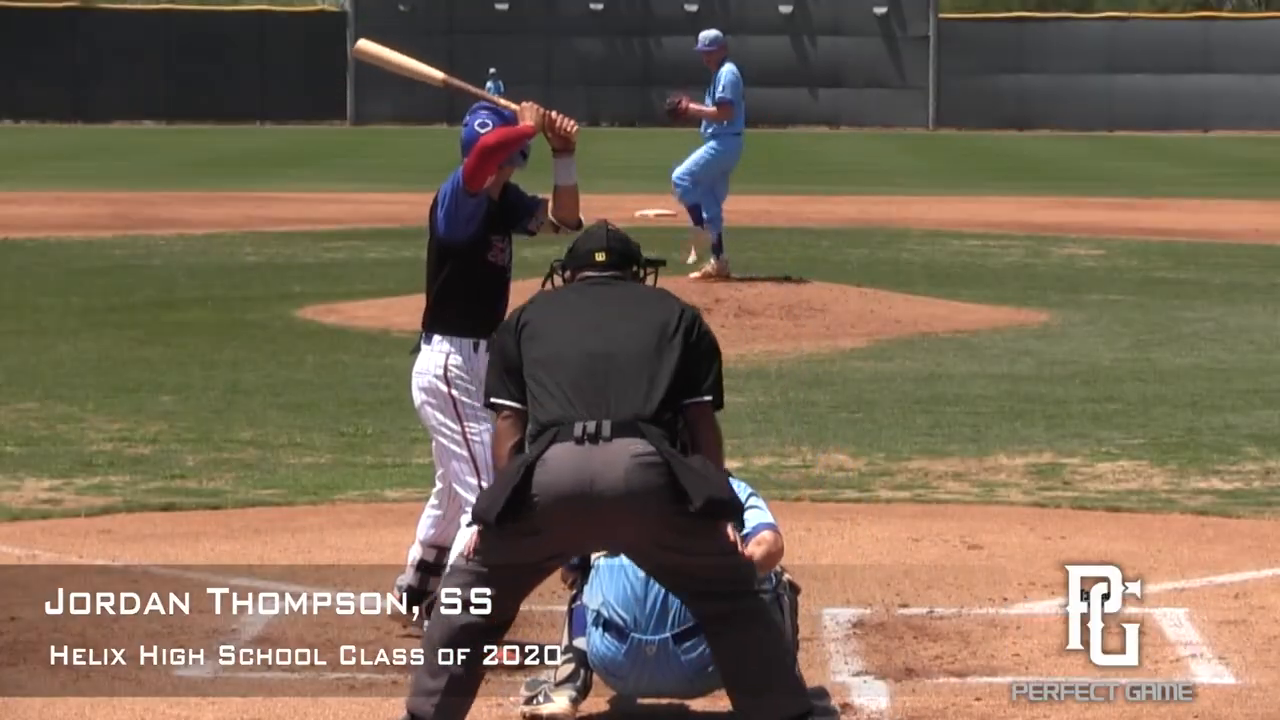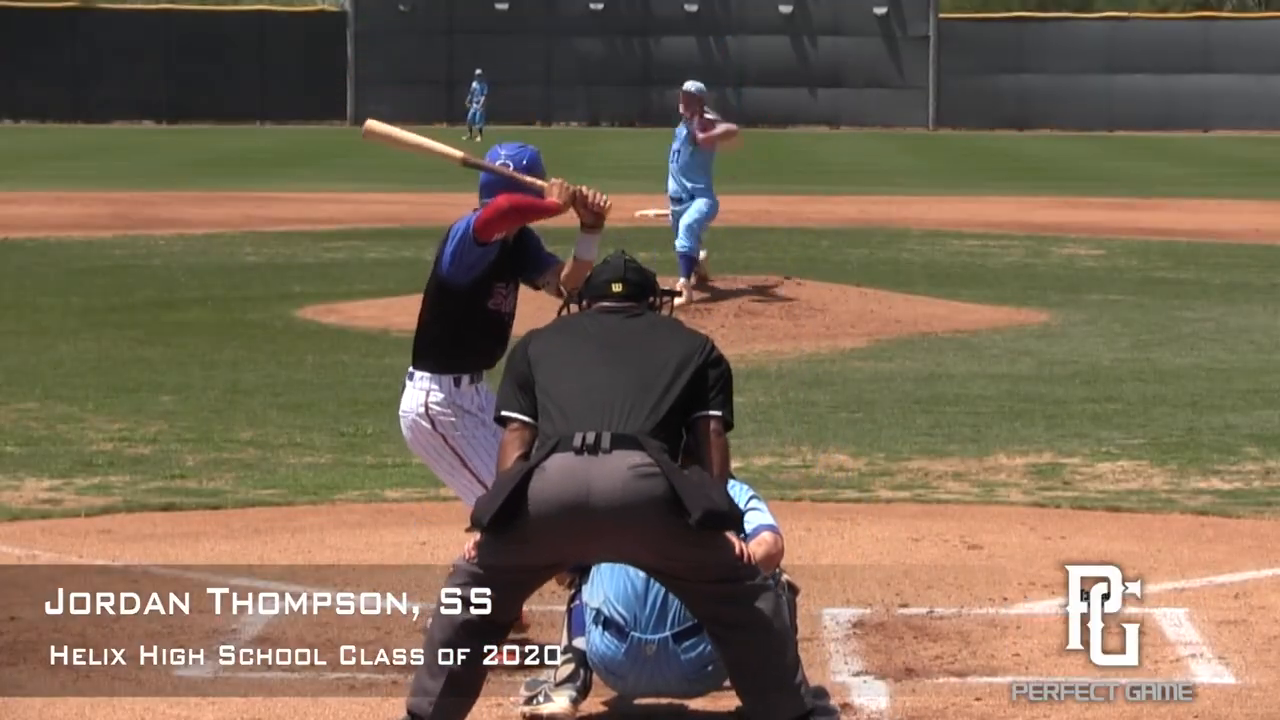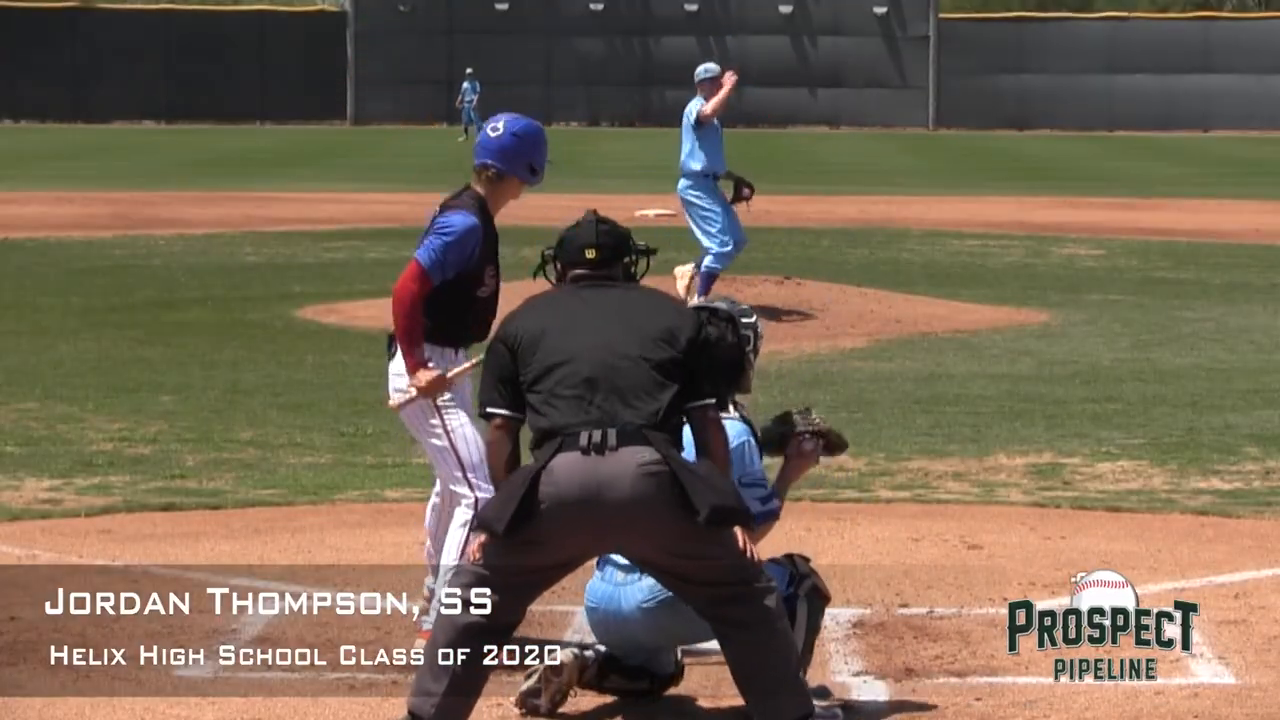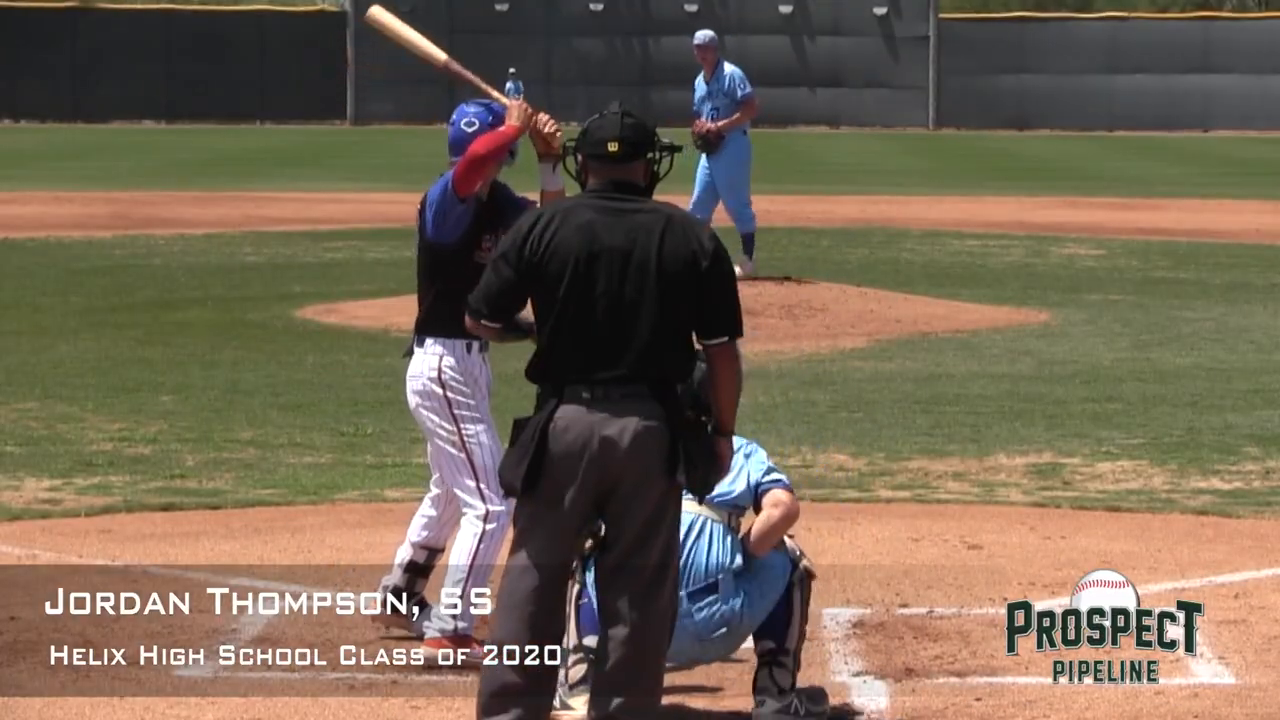
dt=1s
person 1, frame 1
left shoulder: (504, 198)
right shoulder: (456, 196)
left elbow: (564, 218)
right elbow: (486, 151)
left wrist: (563, 154)
right wrist: (527, 126)
left hip: (471, 362)
right hip: (449, 366)
left knee: (457, 487)
left ankle: (416, 593)
person 1, frame 2
left shoulder: (519, 241)
right shoulder: (470, 235)
left elbow: (567, 285)
right elbow: (499, 210)
left wrist: (589, 229)
right wrist: (553, 206)
left hip: (473, 394)
right hip: (434, 403)
person 1, frame 3
left shoulder: (466, 209)
right shoulder: (466, 223)
left elbow: (427, 285)
right elbow: (406, 289)
right wrist: (415, 366)
left hip: (441, 366)
right hip: (432, 372)
left knee: (455, 487)
right knee: (477, 496)
left ankle: (439, 591)
person 1, frame 4
left shoulder: (493, 198)
right shoulder: (445, 196)
right elbow: (477, 157)
left wrist: (549, 160)
right wrist: (514, 125)
left hip: (464, 363)
right hip: (443, 367)
left knee: (450, 492)
right knee: (488, 506)
left ankle: (399, 597)
right ankle: (447, 631)
person 2, frame 1
left shoulder: (527, 316)
right shoulder: (677, 312)
left elbow: (509, 424)
right elbow: (702, 421)
left wrist: (501, 508)
right wrist: (716, 510)
left hip: (553, 472)
right hip: (646, 470)
left knee: (475, 592)
right knee: (729, 596)
person 2, frame 2
left shoulder: (539, 342)
right shoulder: (694, 345)
left elbow: (516, 437)
right elbow: (711, 435)
left wrist: (498, 518)
right wrist: (717, 519)
left hip: (554, 484)
right hip: (645, 483)
left knee: (474, 591)
right knee: (742, 596)
person 2, frame 3
left shoulder: (522, 320)
right shoulder: (675, 313)
left elbow: (500, 429)
right elbow: (706, 421)
left wrist: (501, 513)
right wrist: (723, 511)
left hip: (559, 479)
right hip: (650, 476)
left knee: (478, 593)
right knee: (741, 592)
person 2, frame 4
left shoulder: (540, 227)
right shoulder: (693, 237)
left elbow: (480, 322)
right elbow: (722, 351)
right wrist: (722, 432)
left hip: (563, 425)
right hip: (650, 428)
left knee: (533, 576)
right knee: (640, 589)
person 3, frame 1
right shoulder: (731, 488)
left elbow: (571, 574)
right elbow: (769, 546)
left hip: (613, 665)
right hip: (697, 665)
left knee: (584, 579)
right knee: (773, 580)
left ankle: (565, 690)
person 3, frame 2
right shoulder: (733, 489)
right elbow: (770, 548)
left hip: (613, 666)
right hip: (698, 665)
left knee: (583, 577)
right knee: (772, 582)
left ankle: (565, 690)
person 3, frame 3
right shoulder: (732, 433)
right elbow: (748, 532)
right wrist: (792, 472)
left hip: (601, 598)
right hip: (662, 597)
left knee: (655, 670)
right knee: (798, 580)
left ankle: (579, 666)
person 3, frame 4
right shoulder: (737, 448)
right elbow: (782, 508)
right wrist: (741, 559)
right hip: (710, 627)
left knee: (591, 564)
right knee: (786, 560)
left ankle: (580, 689)
person 4, frame 1
left shoulder: (727, 73)
right shoulder: (719, 74)
left elbow: (723, 113)
left wrist: (692, 109)
right wrist: (691, 107)
left hip: (723, 143)
right hip: (719, 143)
left knee: (681, 179)
right knee: (708, 202)
left ankle: (702, 231)
right ankle: (718, 262)
person 4, frame 2
right shoulder: (687, 120)
left elbow: (731, 130)
left wrist: (705, 137)
left hip: (701, 199)
right hip: (678, 199)
left knee: (687, 228)
right knee: (687, 243)
left ankle: (685, 286)
right ankle: (697, 259)
person 4, frame 3
left shoulder: (710, 116)
right shoulder: (695, 107)
right elbow: (709, 113)
left wrist: (735, 177)
right wrist: (728, 88)
left hip: (710, 186)
right hip: (696, 186)
left knee: (736, 240)
right knee: (723, 244)
left ankle: (691, 272)
right ankle: (700, 300)
person 4, frame 4
left shoulder: (732, 74)
right shoulder: (699, 81)
left elbow: (751, 109)
left wrist: (720, 126)
right wrist: (700, 127)
left hip: (733, 146)
left knee: (738, 205)
right knee: (698, 206)
left ankle: (747, 261)
